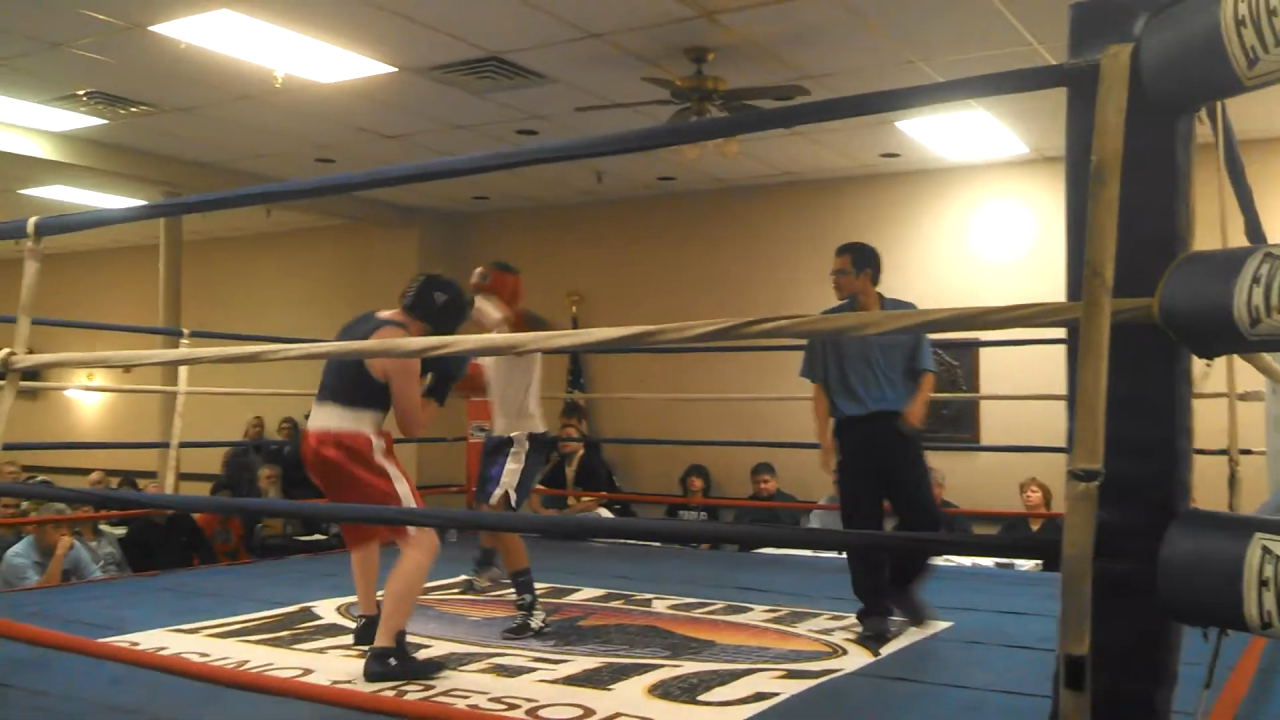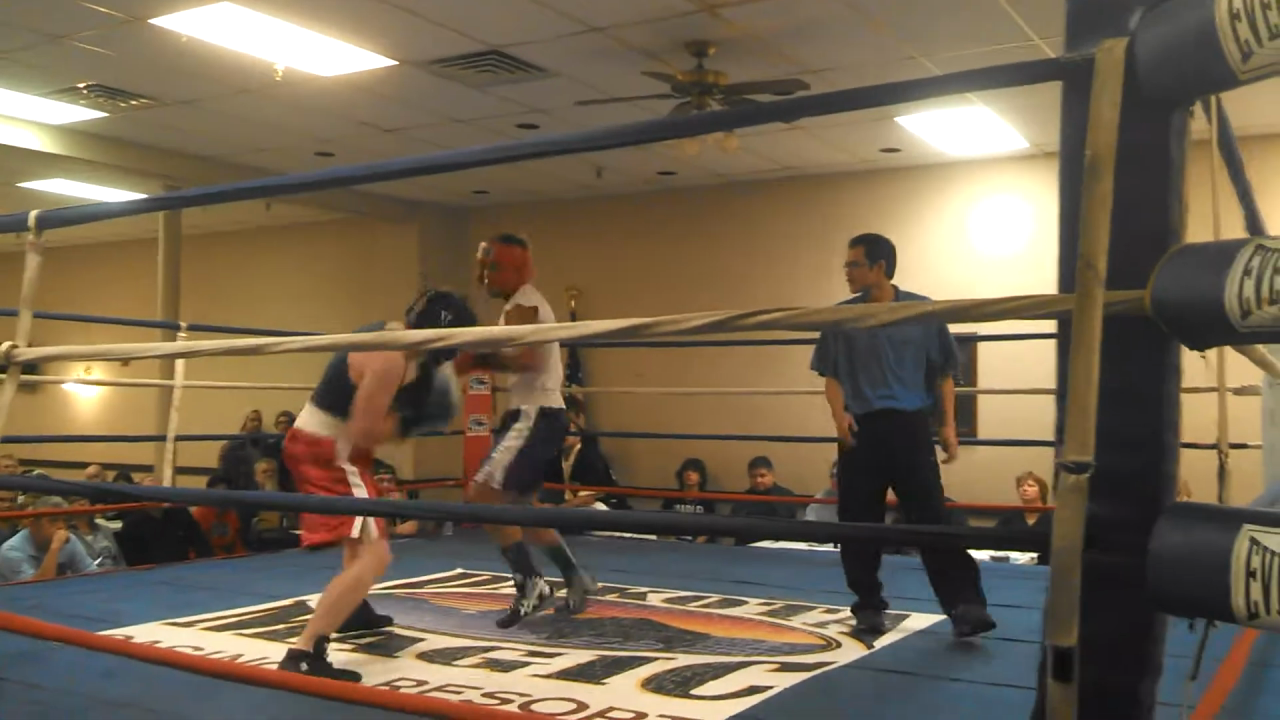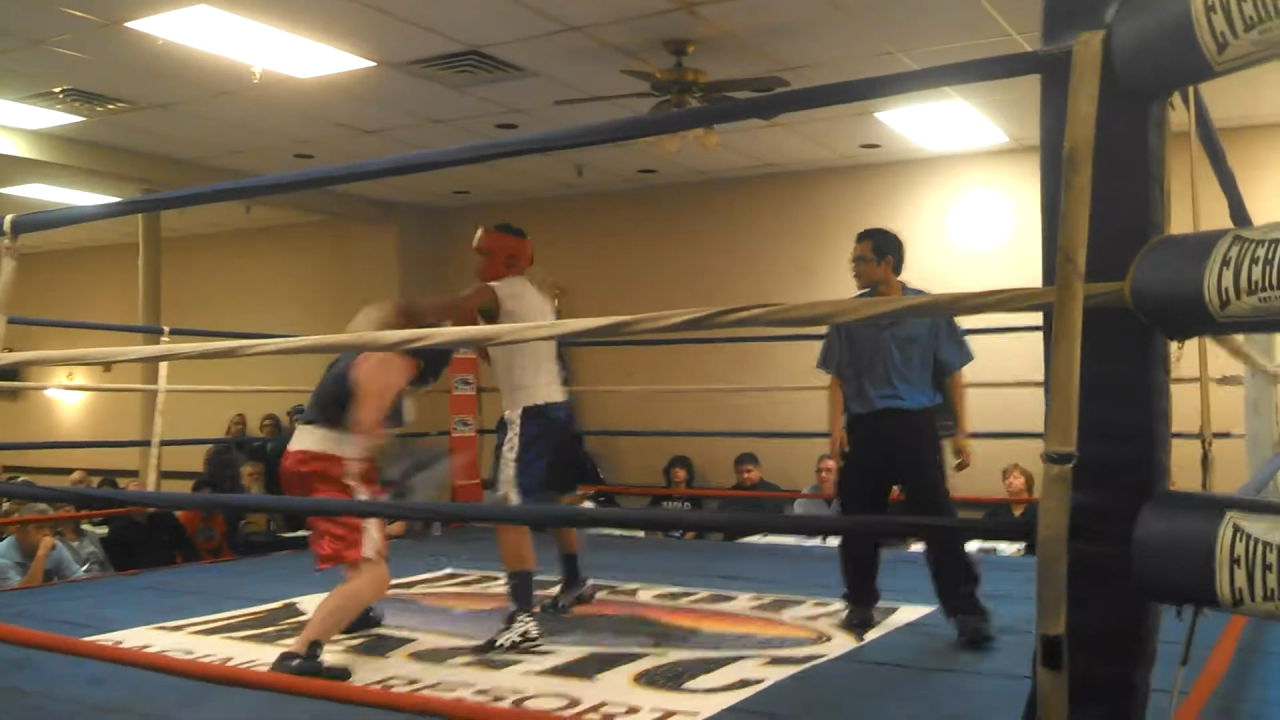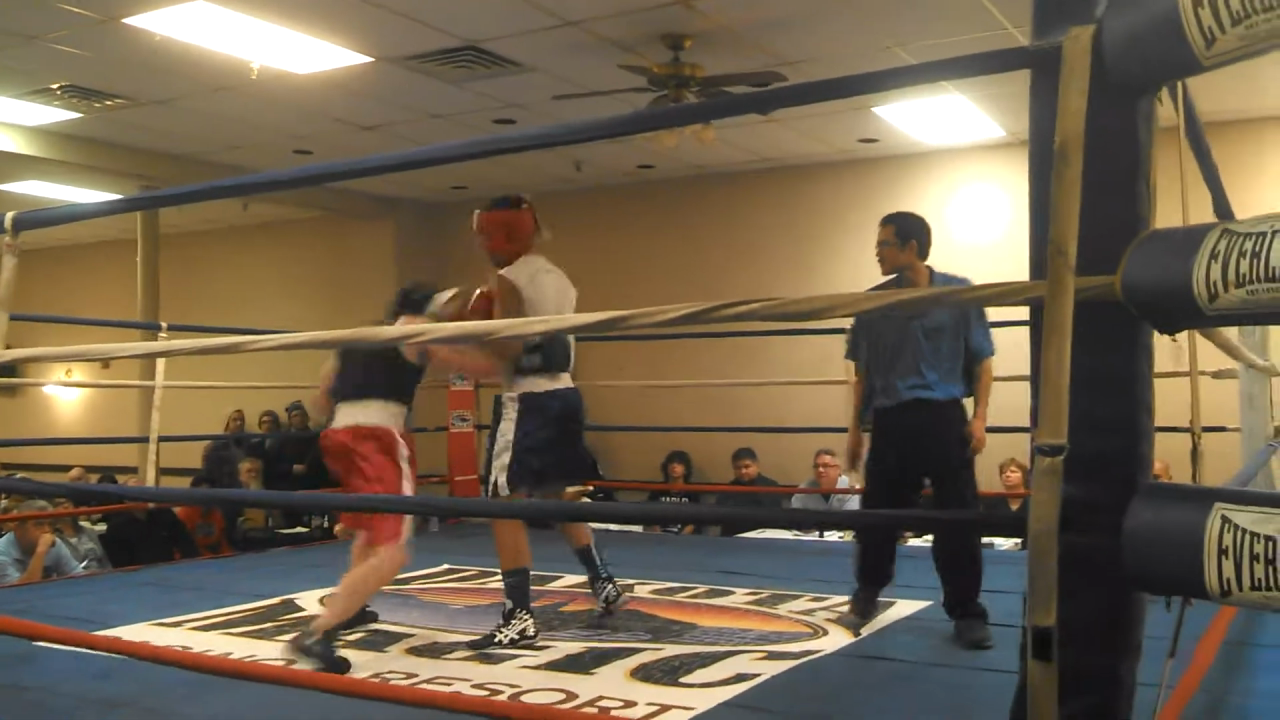
dt=0.2s
person 1, frame 1
left shoulder: (905, 315)
left elbow: (926, 372)
right elbow: (821, 387)
left wrist: (919, 404)
right wrist: (825, 437)
left hip: (898, 429)
right hip: (854, 432)
left knee: (923, 515)
right knee: (862, 524)
left ankle: (900, 585)
right ankle: (875, 611)
person 1, frame 2
left shoulder: (922, 313)
left elbow: (944, 373)
right elbow: (831, 378)
left wrist: (948, 425)
right wrist: (839, 413)
left hip: (909, 427)
right hip: (862, 430)
left knee: (932, 518)
right knee: (858, 523)
left ankle: (965, 606)
right ankle: (869, 605)
person 1, frame 3
left shoulder: (931, 310)
right shoulder: (849, 316)
left elbow: (951, 374)
right elbow: (838, 378)
left wrist: (960, 431)
right wrist: (836, 423)
left hip: (916, 427)
right hip: (864, 430)
left knee: (939, 519)
right knee: (858, 521)
left ankle: (967, 614)
right ankle: (861, 601)
person 1, frame 4
left shoulder: (959, 294)
left elbow: (981, 362)
right elbow: (862, 370)
left wrist: (980, 417)
right wrist: (855, 427)
left hip: (944, 418)
right hip: (891, 422)
right knee: (878, 513)
left ankle: (967, 613)
right ankle: (869, 587)
person 2, frame 1
left shoulder: (515, 326)
right shoulder: (489, 330)
left elbow: (542, 328)
left wrist: (506, 316)
right wrist: (472, 376)
left hip: (524, 439)
right hip: (501, 437)
left knee: (495, 512)
right knee: (485, 508)
left ankle: (531, 608)
right ankle: (486, 567)
person 2, frame 2
left shoulder: (521, 307)
right shoulder: (526, 305)
left elbow: (527, 361)
left wrist: (480, 358)
right wrist: (485, 360)
left hip: (537, 415)
right hip: (537, 413)
left knee: (482, 494)
right knee: (519, 504)
left ankle: (527, 581)
right ankle: (575, 579)
person 2, frame 3
left shoulder: (493, 295)
right shoulder: (540, 299)
left elbow: (438, 310)
left hip: (528, 415)
right hip: (556, 409)
right knee: (555, 503)
left ankle: (523, 620)
right ankle: (574, 583)
person 2, frame 4
left shoulder: (508, 281)
right shoulder: (561, 281)
left elbow: (506, 351)
left hip: (526, 401)
right hip: (564, 397)
left knee: (505, 507)
right knee: (553, 497)
left ankle: (519, 618)
right ankle: (602, 582)
person 3, frame 1
left shoulder: (367, 321)
right elbow: (413, 425)
left wrist: (427, 370)
right wrist: (442, 385)
left hip: (318, 440)
right hip: (351, 444)
left knee: (364, 525)
right knee: (421, 542)
left ankle: (369, 617)
right ankle: (385, 653)
person 3, frame 2
left shoulder: (404, 349)
right shoulder: (390, 359)
right elbow: (363, 429)
left wrist: (428, 389)
right wrist: (412, 423)
left hip: (316, 441)
right hip: (326, 449)
left knee: (361, 525)
right knee: (374, 556)
left ankle: (355, 610)
right ankle: (305, 653)
person 3, frame 3
left shoulder: (364, 356)
right shoulder: (389, 364)
right elbow: (367, 430)
left hip: (300, 459)
right hip: (330, 466)
left knee: (365, 527)
right knee: (374, 576)
left ankle: (350, 613)
right ankle: (297, 654)
person 3, frame 4
left shoulder: (358, 342)
right shoulder: (418, 327)
left elbow: (324, 401)
right elbow: (476, 365)
left hip: (339, 437)
right hip: (377, 440)
left knee: (373, 522)
right knee: (391, 552)
left ankle: (348, 607)
right ankle: (319, 633)
